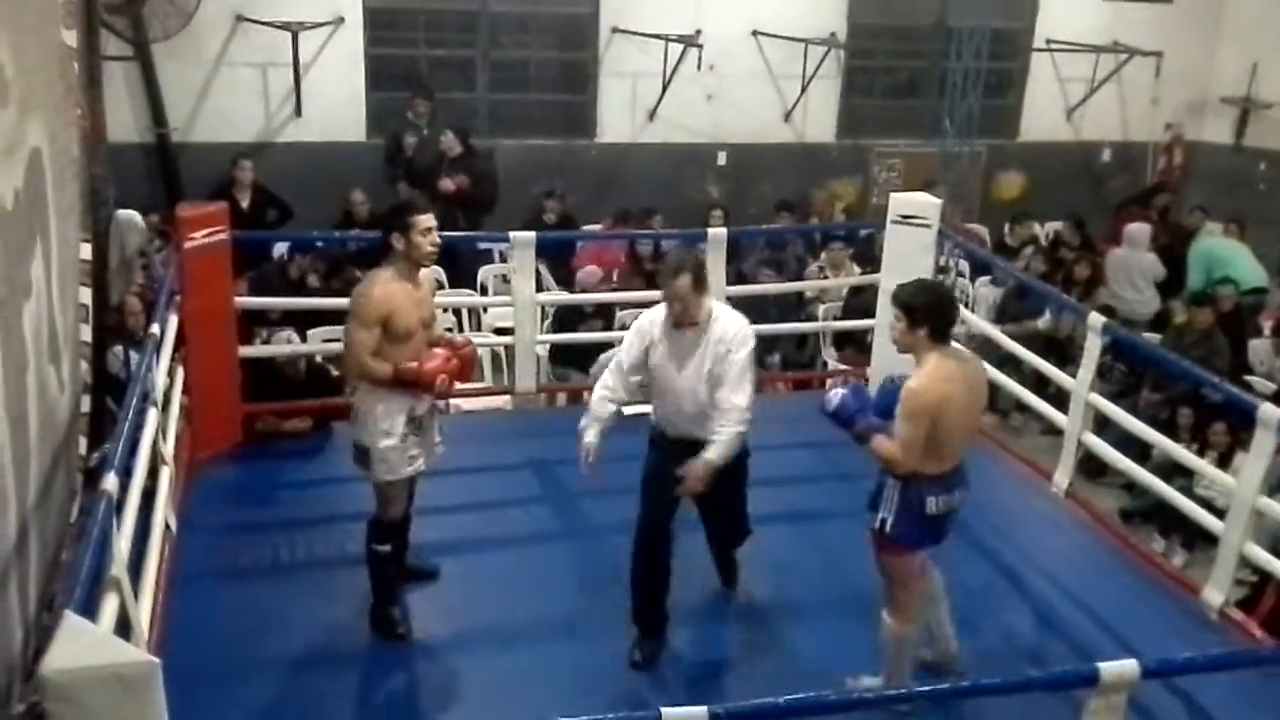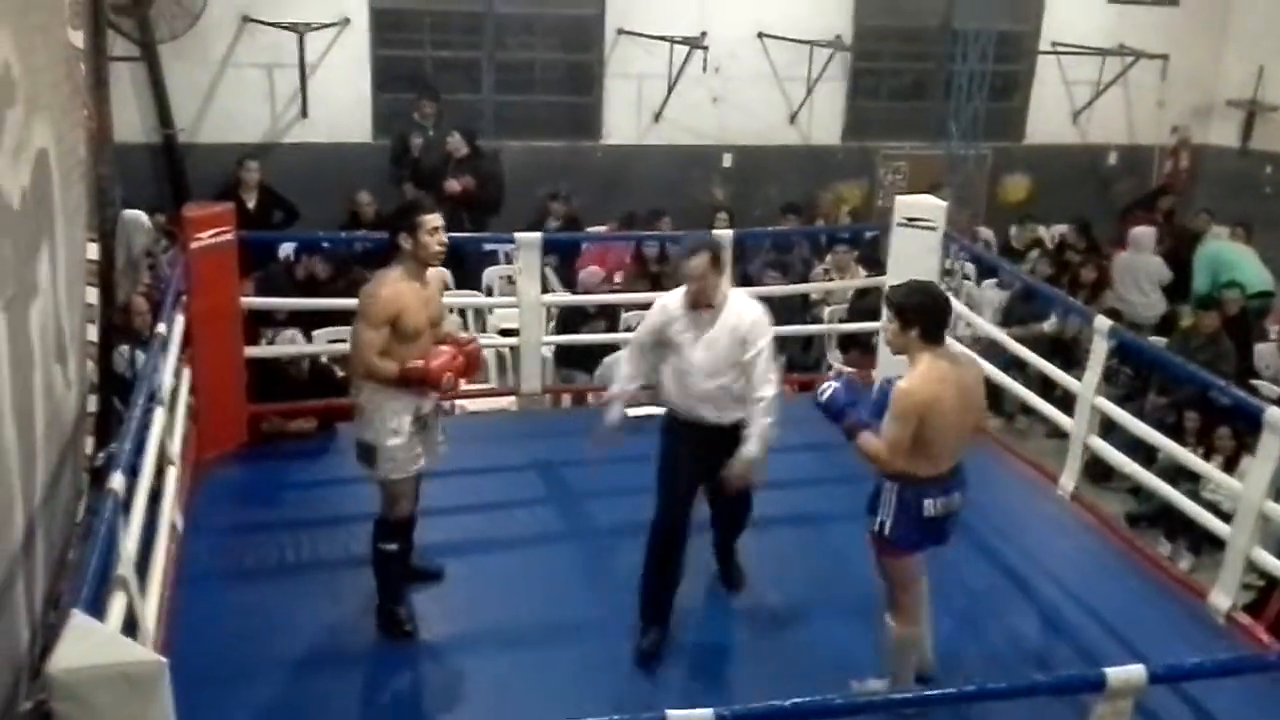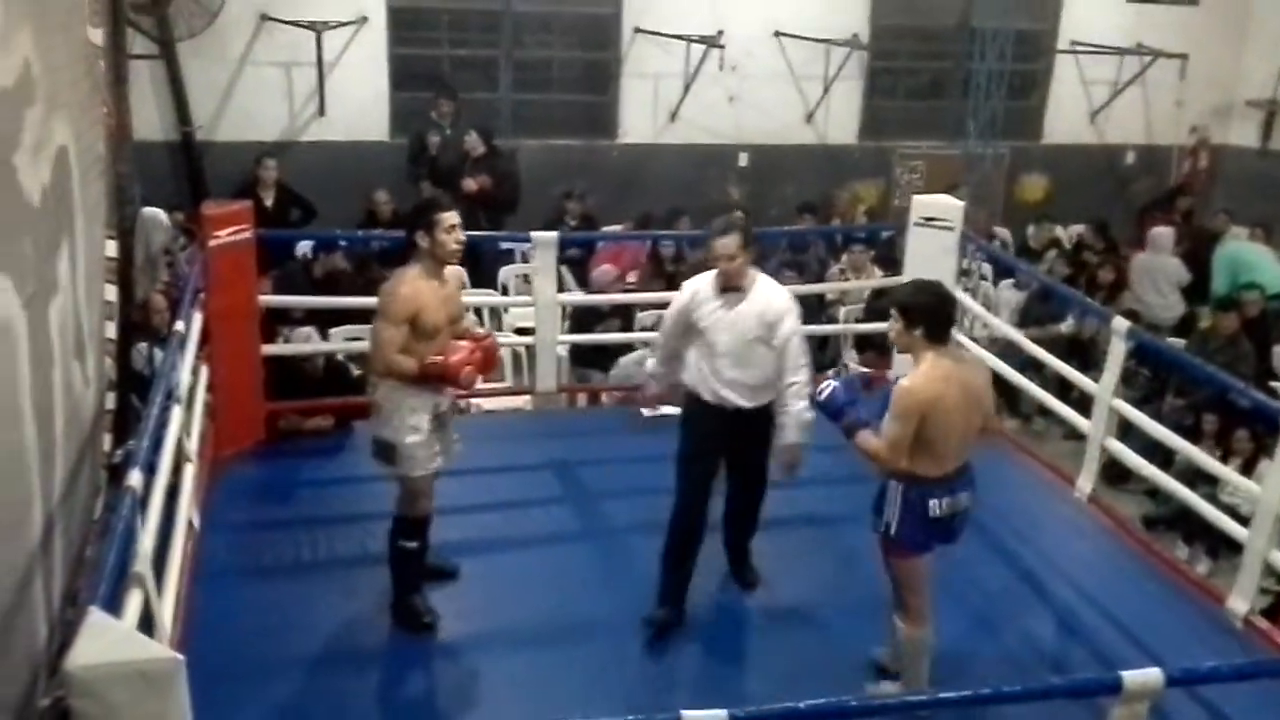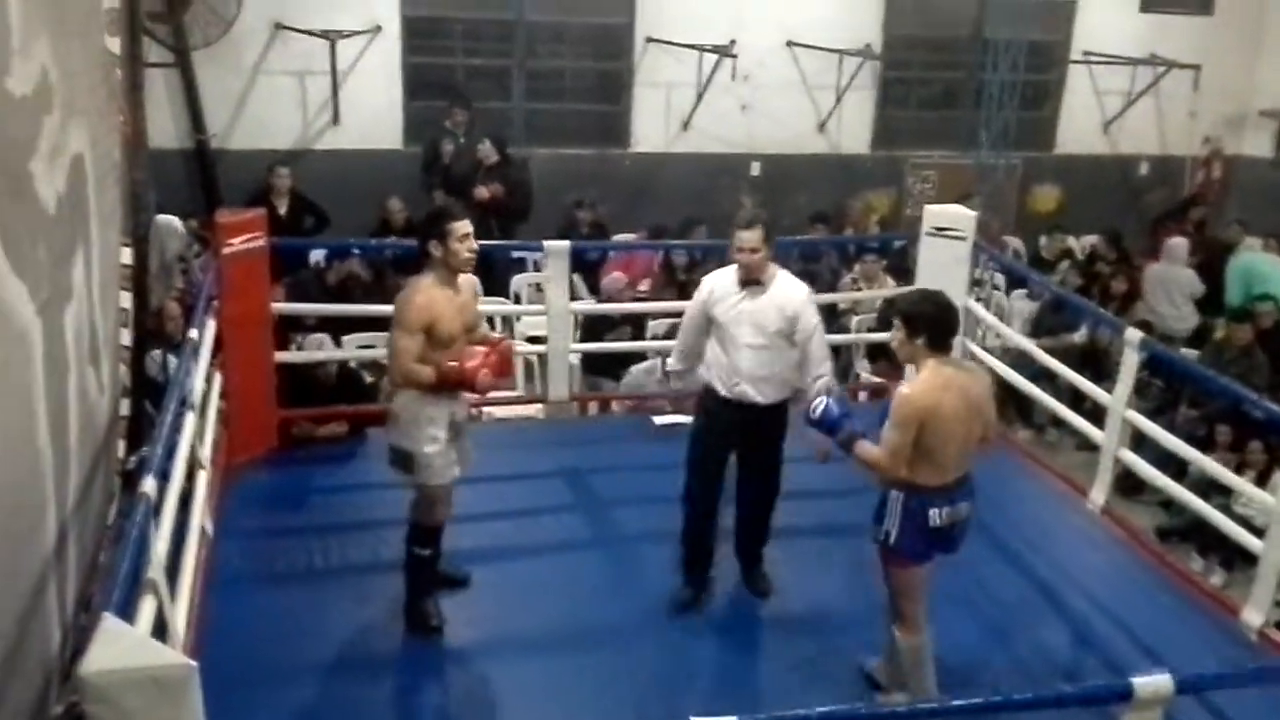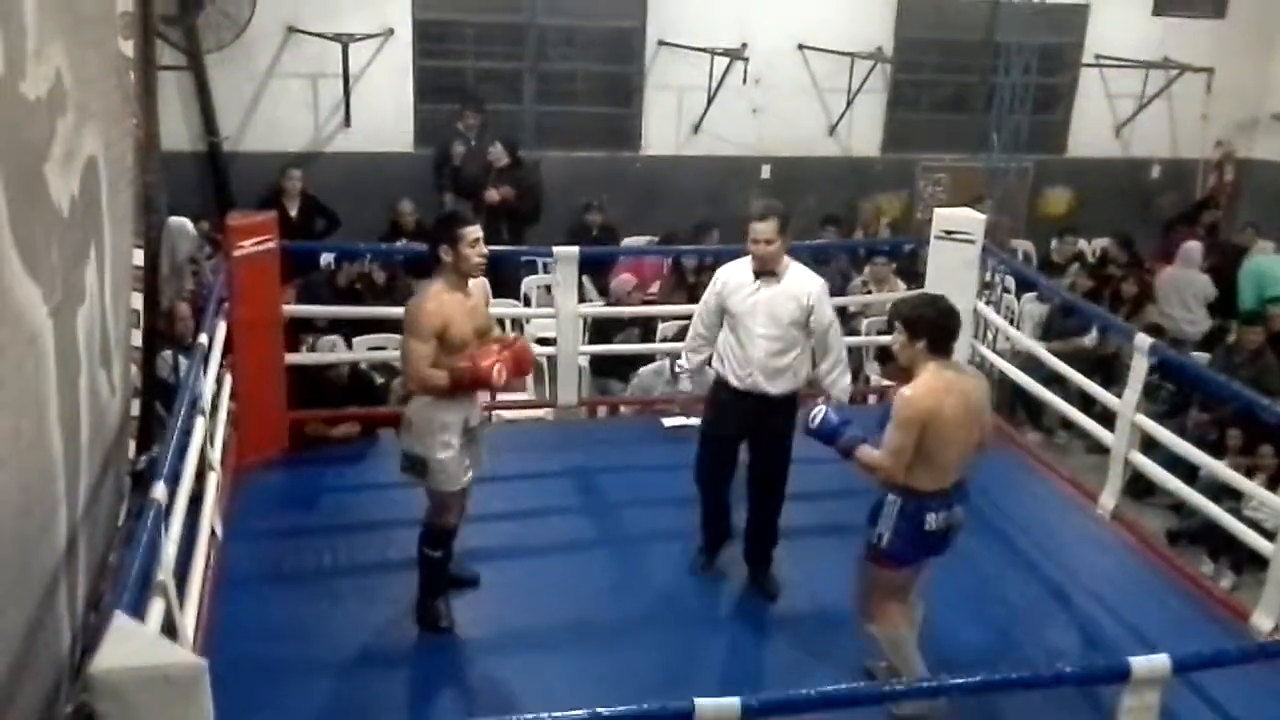
dt=0.1s
person 1, frame 1
left shoulder: (426, 279)
right shoulder: (374, 293)
right elbow: (357, 364)
left wrist: (448, 343)
right wrist: (412, 375)
left hip: (418, 401)
right hip: (384, 407)
left knee: (406, 492)
right knee: (390, 507)
left ankle: (397, 562)
right ankle: (384, 602)
person 1, frame 2
left shoulder: (435, 278)
right shoulder: (383, 293)
right elbow: (362, 363)
left wrist: (456, 342)
right wrist: (419, 373)
left hip: (422, 400)
right hip: (389, 405)
left knee: (410, 492)
right knee: (397, 505)
left ankle: (400, 563)
right ankle: (390, 602)
person 1, frame 3
left shoulder: (453, 276)
right shoulder: (402, 291)
right elbow: (382, 361)
left wrist: (475, 338)
right wrist: (438, 369)
left hip: (438, 397)
right hip: (407, 402)
left knee: (425, 490)
right knee: (416, 502)
left ankle: (416, 561)
right ankle: (405, 595)
person 1, frame 4
left shoulder: (468, 284)
right shoulder: (416, 301)
right elbow: (400, 371)
left wrist: (491, 346)
right wrist: (455, 376)
left hip: (453, 405)
right hip: (422, 411)
left knee: (440, 499)
right knee: (431, 508)
left ankle: (429, 568)
right ankle: (417, 597)
person 1, frame 5
left shoulder: (478, 288)
right shoulder: (428, 307)
right elbow: (415, 377)
left wrist: (507, 345)
right wrist: (470, 376)
left hip: (468, 409)
right hip: (437, 416)
left knee: (458, 501)
right knee: (445, 511)
left ankle: (441, 568)
right ankle: (429, 597)
person 2, frame 1
left shoulder: (733, 328)
right shoulder: (650, 323)
left elbow: (736, 401)
right elbow: (617, 377)
left wrist: (709, 461)
right wrist: (591, 430)
left hip: (721, 446)
right hip: (669, 441)
left knee: (732, 528)
right knee: (651, 536)
left ankle: (724, 554)
right ankle: (650, 629)
person 2, frame 2
left shoulder: (750, 316)
right shoulder: (666, 309)
left elbow: (763, 388)
right elbow: (636, 358)
left wrist: (750, 452)
right wrist: (615, 406)
left hip: (732, 431)
right hip: (683, 427)
left knee: (733, 513)
right knee: (669, 524)
left ankle: (725, 556)
right ankle: (654, 623)
person 2, frame 3
left shoulder: (777, 300)
right shoulder: (694, 291)
left elbow: (794, 372)
right elbow: (669, 342)
left wrist: (794, 433)
right wrist: (656, 383)
left hip: (756, 415)
right hip: (704, 410)
left knee: (747, 500)
right knee: (689, 505)
left ankle: (740, 555)
right ankle: (671, 600)
person 2, frame 4
left shoulder: (795, 295)
right shoulder: (713, 285)
left elbow: (814, 360)
right elbow: (690, 339)
right wrist: (675, 377)
left hip: (769, 410)
right hip: (718, 403)
left knee: (759, 493)
right knee: (699, 491)
left ankle: (751, 562)
right ankle: (694, 575)
person 2, frame 5
left shoulder: (809, 287)
right shoulder: (727, 277)
left elbow: (830, 347)
right elbow: (703, 331)
left wrist: (840, 400)
right wrist: (687, 377)
left hip: (779, 402)
right hip: (728, 394)
left knee: (768, 489)
right knee: (711, 475)
left ankle: (759, 563)
right ankle: (713, 539)
person 3, frame 1
left shoulder: (922, 387)
right shoulder: (971, 365)
left elbow: (902, 460)
left wrist: (858, 420)
left hip: (912, 495)
right hip: (950, 483)
left knee: (901, 596)
right knee: (917, 565)
left ankle: (895, 686)
right ankle: (945, 647)
person 3, frame 2
left shoulder: (911, 388)
right shoulder: (967, 368)
left elbow: (888, 458)
right elbow: (975, 423)
left wrist: (849, 415)
left hip: (910, 497)
right hip: (950, 487)
left knee: (902, 597)
right knee: (911, 577)
left ankle: (898, 687)
right ankle: (921, 657)
person 3, frame 3
left shoulder: (913, 387)
right shoulder: (975, 367)
left elbow: (888, 457)
right elbow: (986, 423)
left wrist: (848, 414)
left hip: (916, 497)
right hip: (958, 486)
left knee: (910, 600)
right knee: (915, 580)
left ankle: (913, 690)
right ankle: (902, 659)
person 3, frame 4
left shoulder: (913, 395)
right shoulder: (977, 377)
left elbow: (887, 466)
right elbow: (986, 435)
left wrist: (843, 429)
left hip: (916, 506)
right hip: (958, 498)
left knee: (906, 611)
right knee: (908, 590)
left ankle: (920, 698)
right ankle: (893, 671)
person 3, frame 5
left shoulder: (914, 397)
right shoulder: (975, 381)
left elbow: (889, 469)
right elbow: (980, 440)
left wrist: (843, 436)
left hip: (911, 509)
right hip: (952, 501)
left knee: (876, 607)
right knee: (902, 591)
right ankle: (898, 670)
